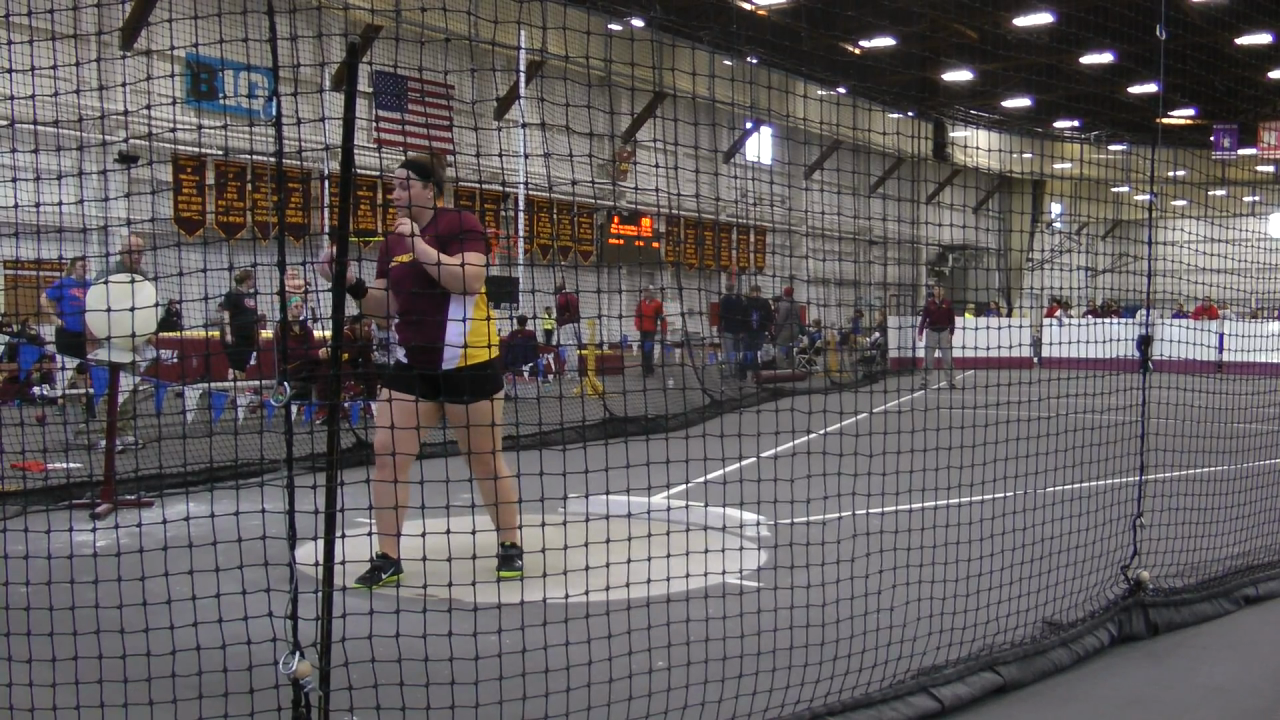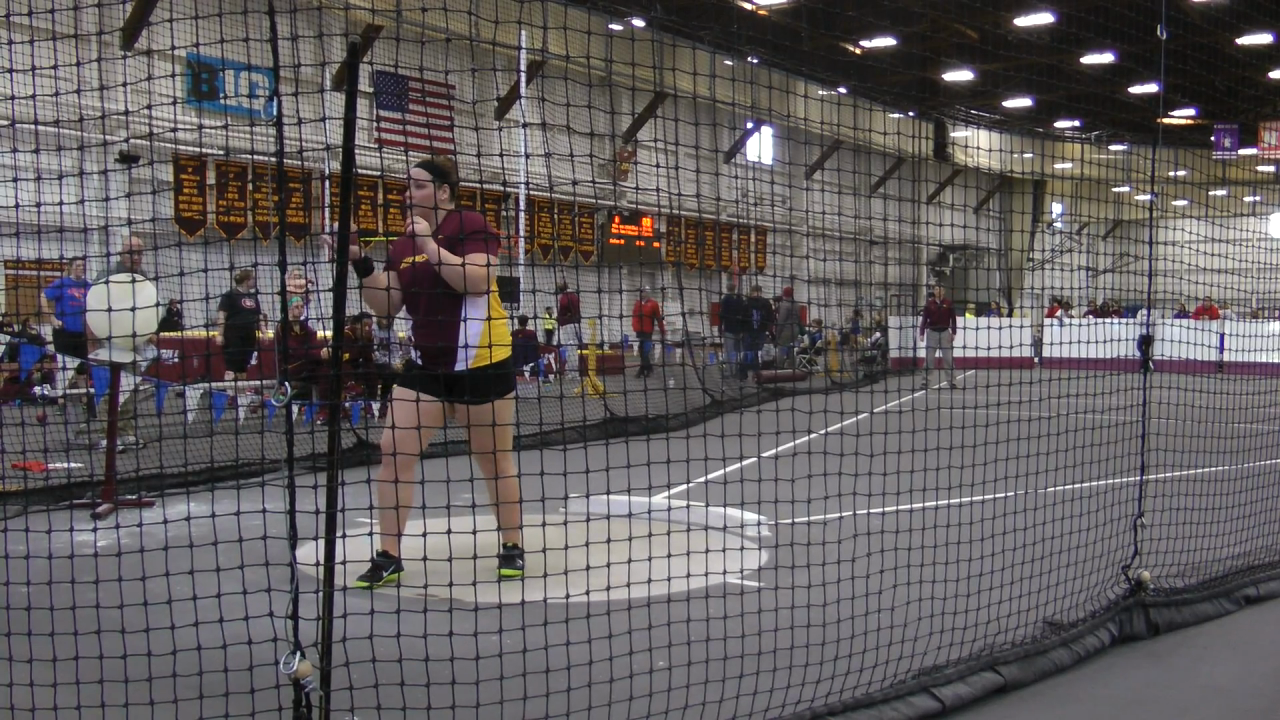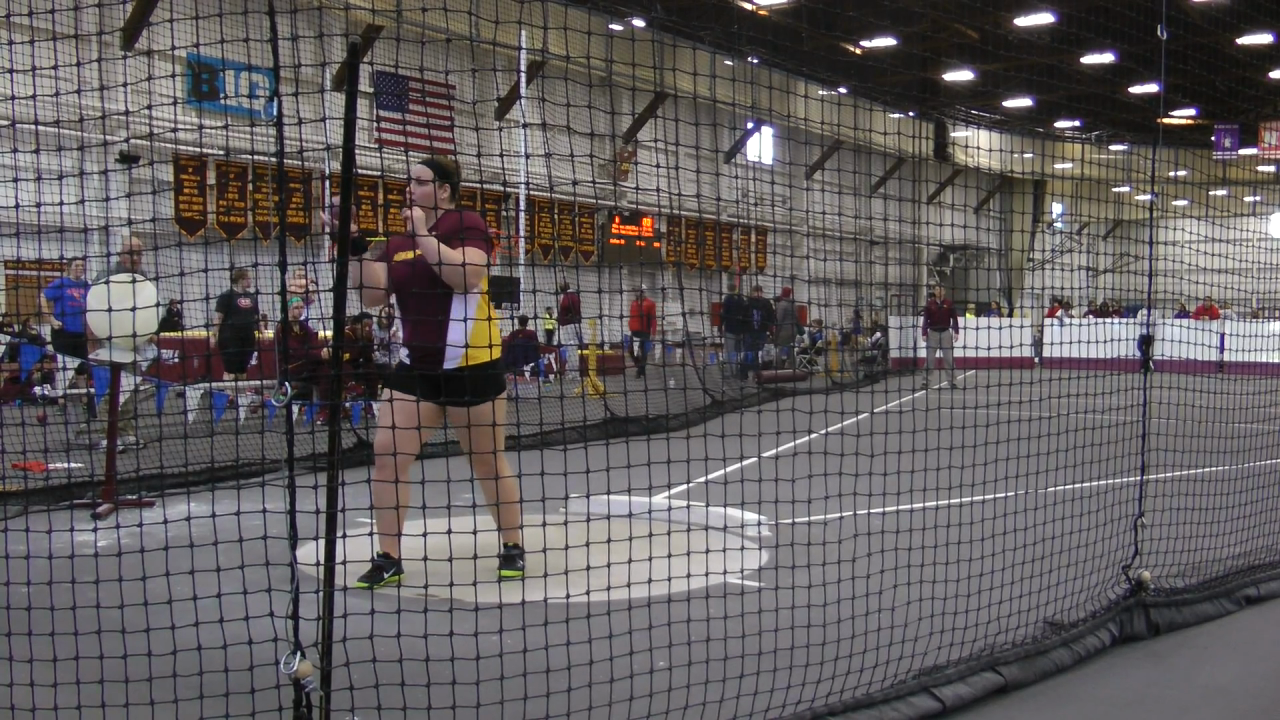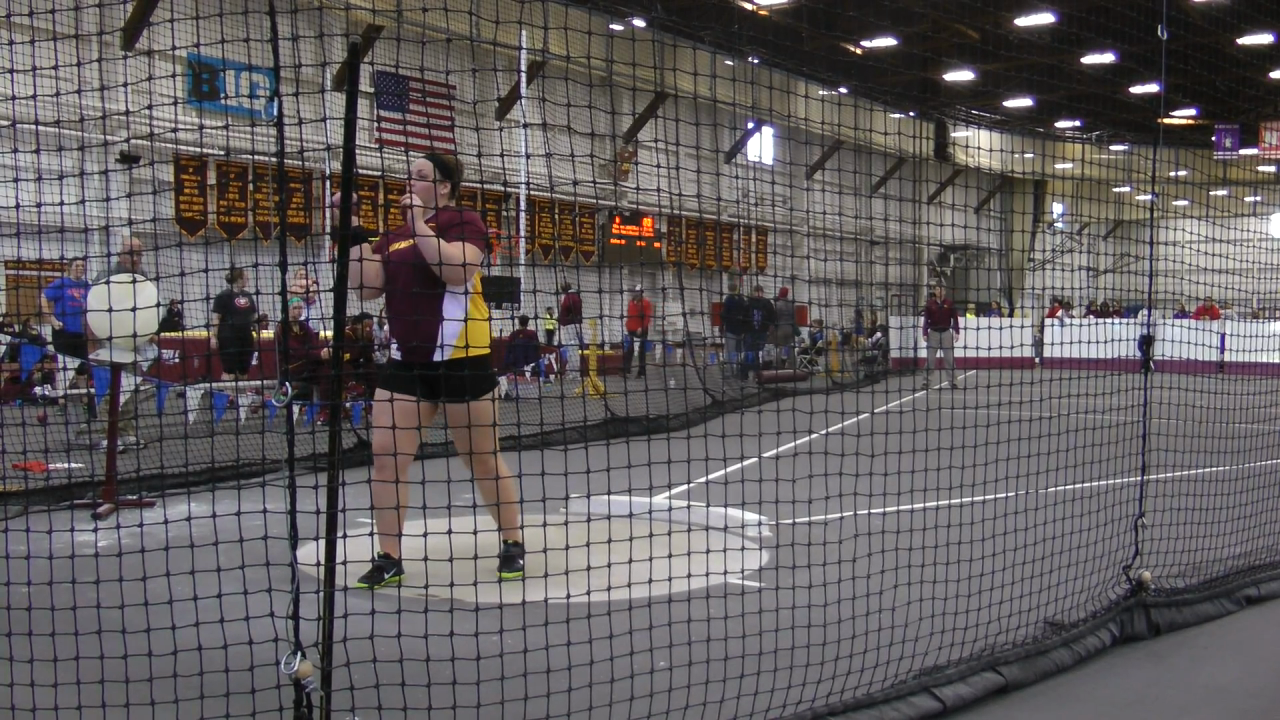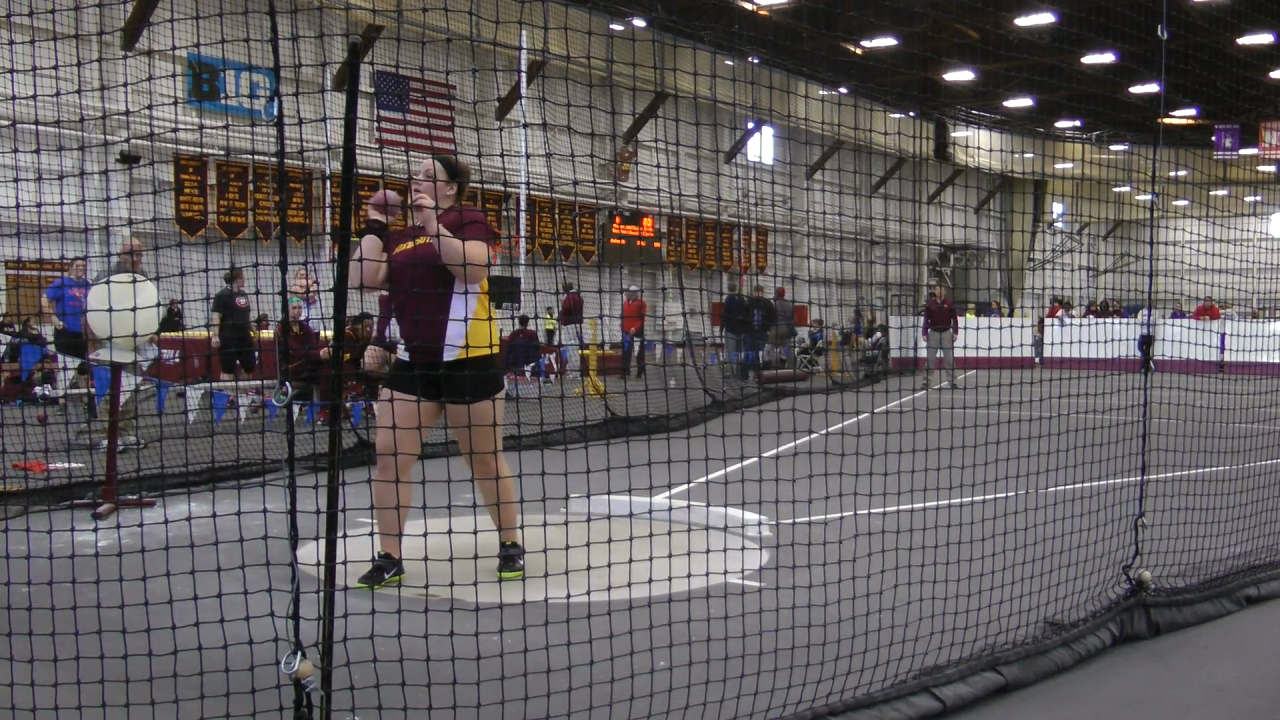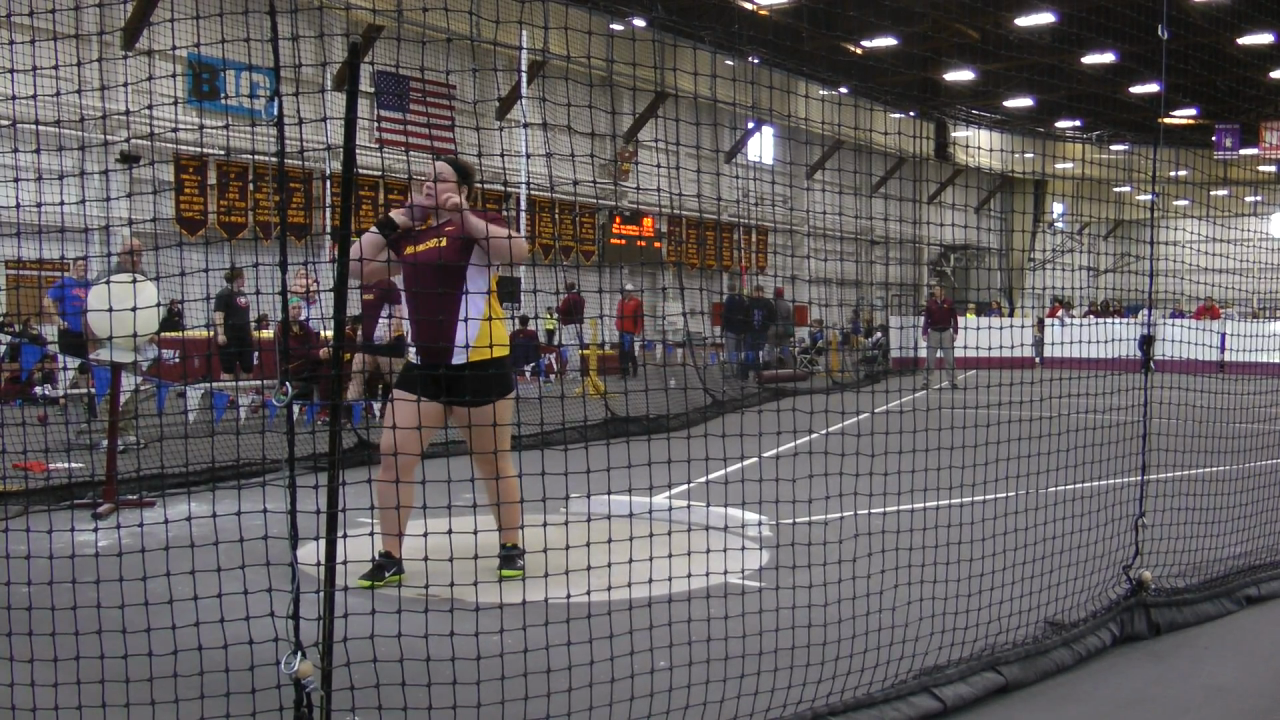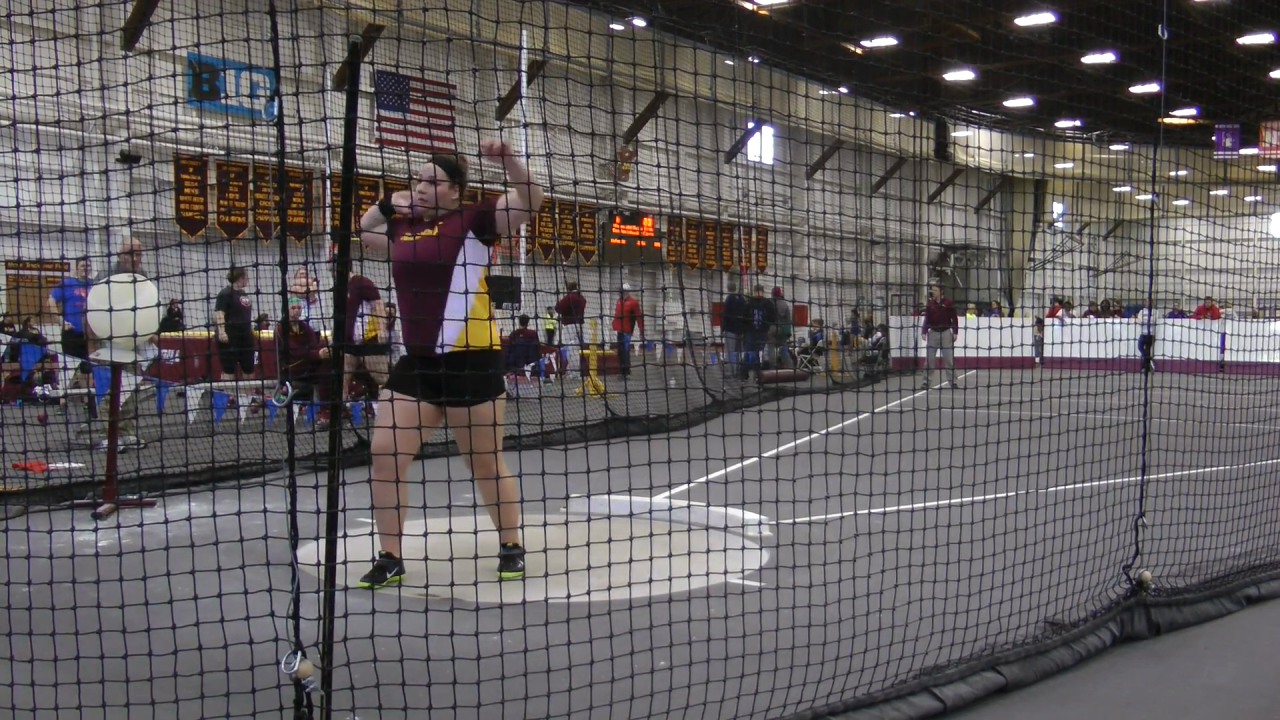
dt=0.2s
person 1, frame 1
left shoulder: (461, 224)
right shoulder: (392, 242)
left elbow: (470, 280)
right elbow: (387, 306)
left wrist: (419, 246)
right wrist: (352, 286)
left hip: (467, 363)
right hip: (411, 364)
left knee: (486, 459)
right knee: (386, 453)
left ankle: (510, 545)
right ankle: (387, 558)
person 1, frame 2
left shoulder: (471, 225)
right shoulder: (403, 243)
left elbow: (476, 281)
right elbow: (386, 305)
left wrist: (428, 244)
right wrist: (359, 262)
left hip: (480, 363)
right hip: (425, 365)
left knee: (494, 460)
right knee: (393, 453)
left ankle: (512, 547)
right ankle: (389, 556)
person 1, frame 3
left shoulder: (466, 223)
right shoulder: (398, 241)
left elbow: (466, 276)
right elbow: (372, 294)
left wrist: (425, 234)
right wrist: (354, 244)
left hip: (470, 363)
right hip: (415, 365)
left knee: (488, 460)
right knee: (387, 454)
left ankle: (512, 547)
right ankle: (389, 558)
person 1, frame 4
left shoulder: (462, 220)
right shoulder: (394, 237)
left elbow: (457, 271)
right elbow: (366, 287)
left wrist: (419, 225)
left hip: (462, 359)
right hip: (405, 362)
left knee: (483, 460)
right knee: (385, 455)
left ankle: (512, 545)
right ankle: (389, 558)
person 1, frame 5
left shoulder: (469, 220)
right shoulder: (399, 236)
left elbow: (471, 268)
right elbow: (363, 280)
left wrist: (432, 223)
right wrist: (375, 226)
left hip: (468, 360)
right hip: (412, 362)
left knee: (485, 458)
right knee: (388, 456)
left ankle: (511, 545)
right ankle: (389, 558)
person 1, frame 6
left shoulder: (479, 221)
right shoulder: (409, 236)
left elbow: (517, 251)
right elbow: (357, 267)
left wrist: (466, 218)
right wrist: (391, 221)
left hip: (479, 362)
right hip: (422, 364)
left knee: (493, 461)
right knee: (393, 455)
left ankle: (511, 546)
right ankle: (390, 557)
person 1, frame 7
left shoulder: (473, 218)
right shoulder: (404, 227)
left elbow: (531, 201)
right elbow: (362, 231)
left wrist: (509, 160)
right wrist: (391, 204)
left hip: (469, 361)
right hip: (415, 363)
left knee: (486, 462)
right knee: (386, 455)
left ankle: (512, 546)
right ankle: (389, 558)
